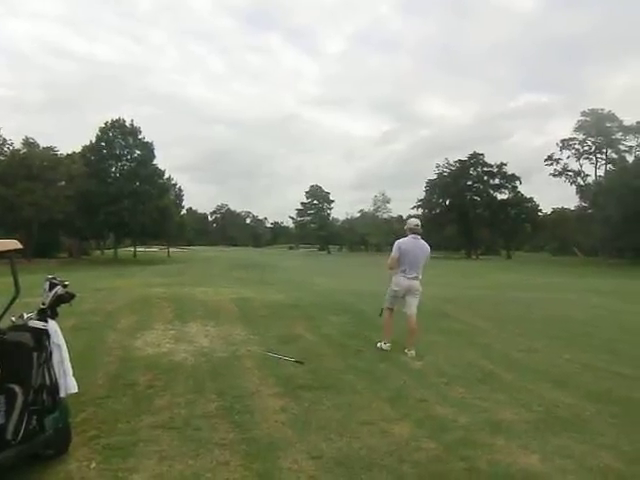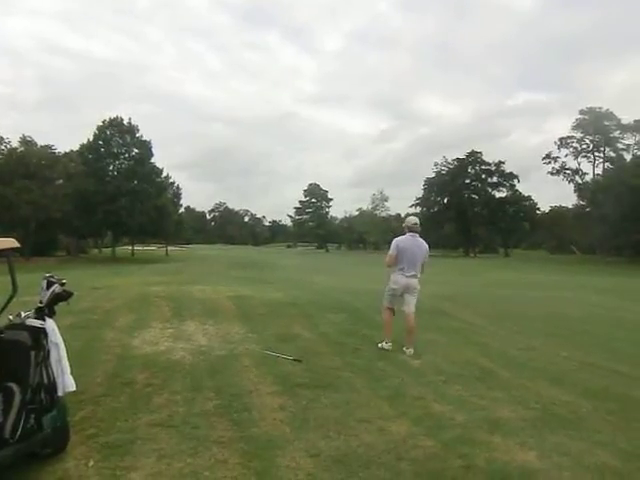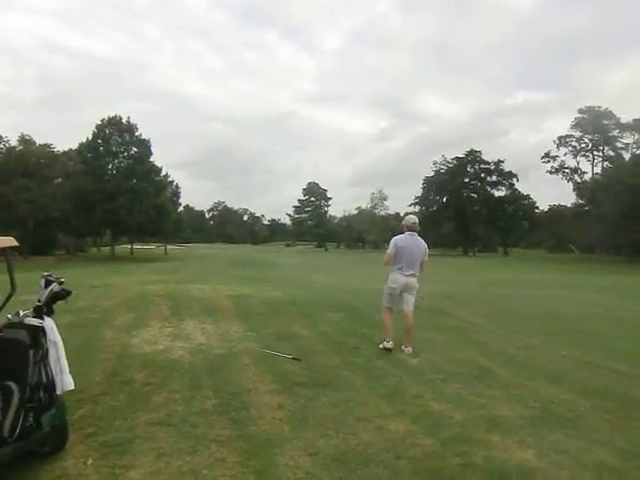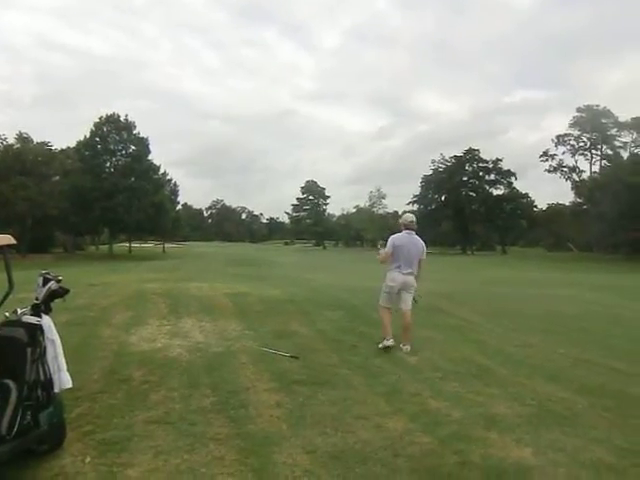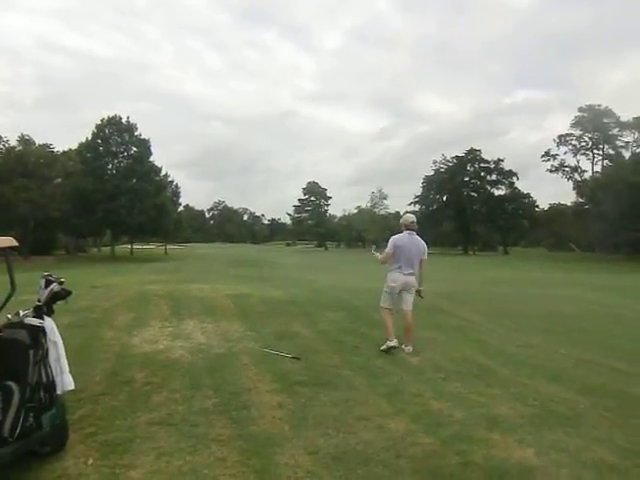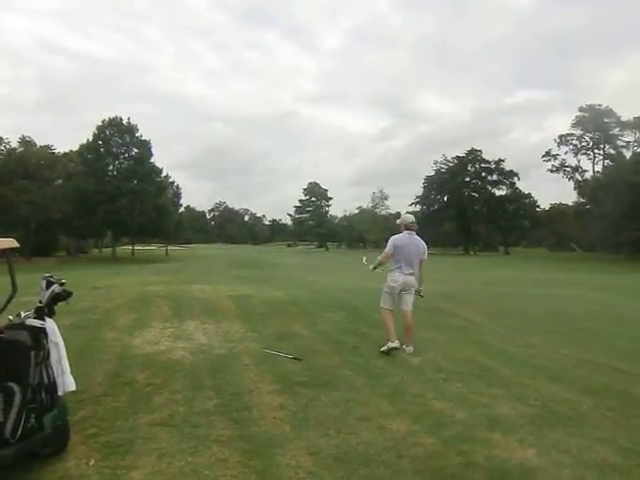
dt=0.1s
person 1, frame 1
left shoulder: (400, 243)
right shoulder: (426, 247)
left elbow: (390, 265)
left hip: (399, 280)
right hip: (415, 283)
left knee: (388, 309)
right knee: (412, 315)
left ankle: (386, 342)
right ankle: (410, 349)
person 1, frame 2
left shoulder: (398, 241)
right shoulder: (424, 245)
left elbow: (388, 263)
right elbow: (421, 268)
left wrist: (391, 258)
left hip: (397, 279)
right hip: (413, 281)
left knee: (387, 308)
right knee: (410, 313)
left ankle: (387, 341)
right ankle: (409, 347)
person 1, frame 3
left shoulder: (397, 240)
right shoulder: (423, 244)
left elbow: (386, 262)
right elbow: (421, 268)
left wrist: (388, 255)
left hip: (396, 278)
right hip: (412, 280)
left knee: (386, 308)
right knee: (408, 312)
left ankle: (388, 340)
right ankle: (408, 346)
person 1, frame 4
left shoulder: (394, 238)
right shoulder: (421, 243)
left elbow: (383, 260)
right elbow: (419, 267)
left wrist: (381, 253)
right wrist: (415, 283)
left hip: (394, 276)
right hip: (409, 279)
left knee: (384, 307)
right knee: (406, 311)
left ankle: (388, 339)
right ankle: (406, 344)
person 1, frame 5
left shoulder: (395, 239)
right shoulder: (422, 243)
left elbow: (383, 260)
right elbow: (421, 268)
left wrist: (378, 255)
right wrist: (420, 286)
left hip: (395, 277)
right hip: (411, 279)
left knee: (386, 308)
right knee: (407, 312)
left ankle: (391, 339)
right ankle: (408, 345)
person 1, frame 6
left shoulder: (395, 239)
right shoulder: (421, 243)
left elbow: (383, 259)
right elbow: (421, 268)
left wrist: (374, 266)
right wrist: (420, 286)
left hip: (395, 277)
right hip: (411, 279)
left knee: (386, 309)
right knee: (407, 312)
left ankle: (393, 341)
right ankle: (409, 345)
